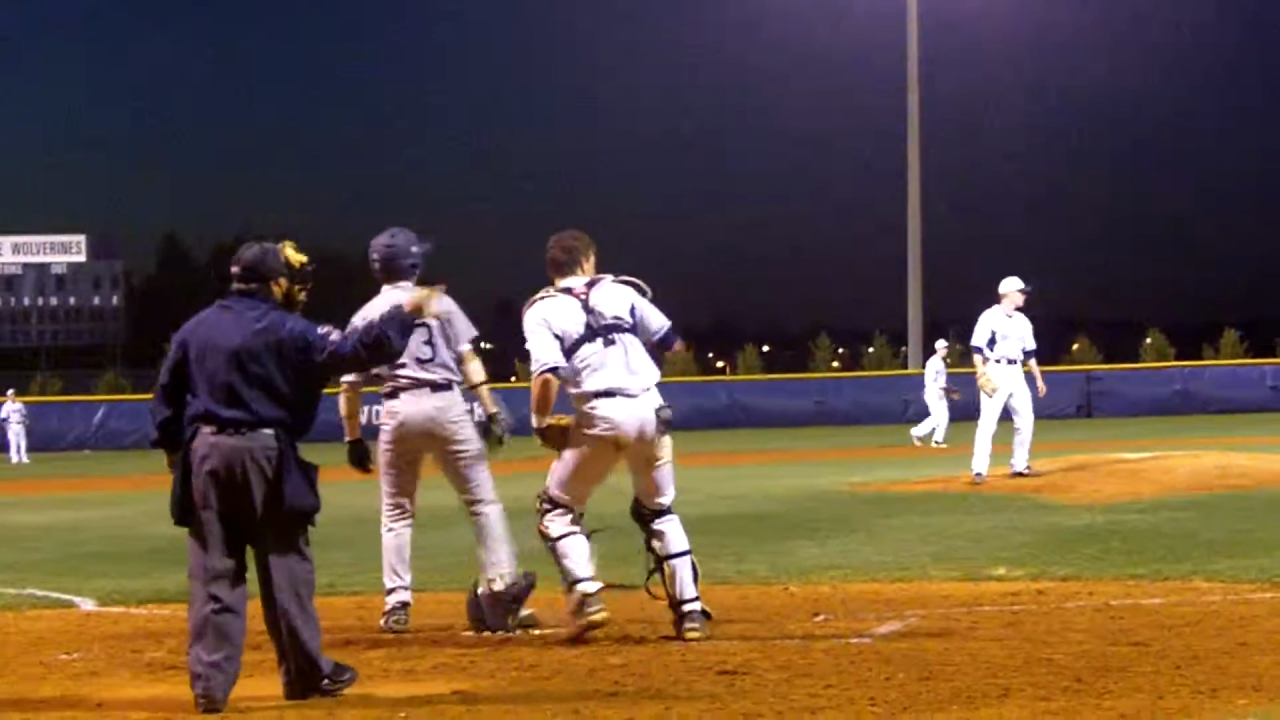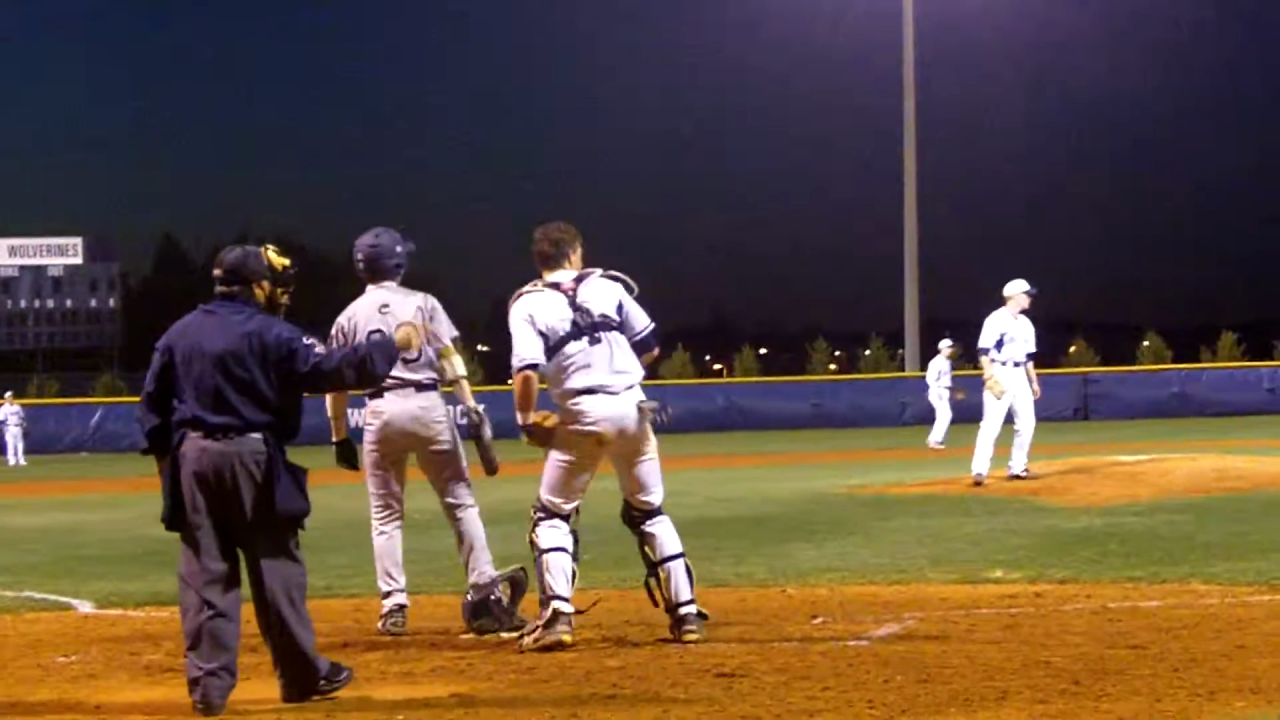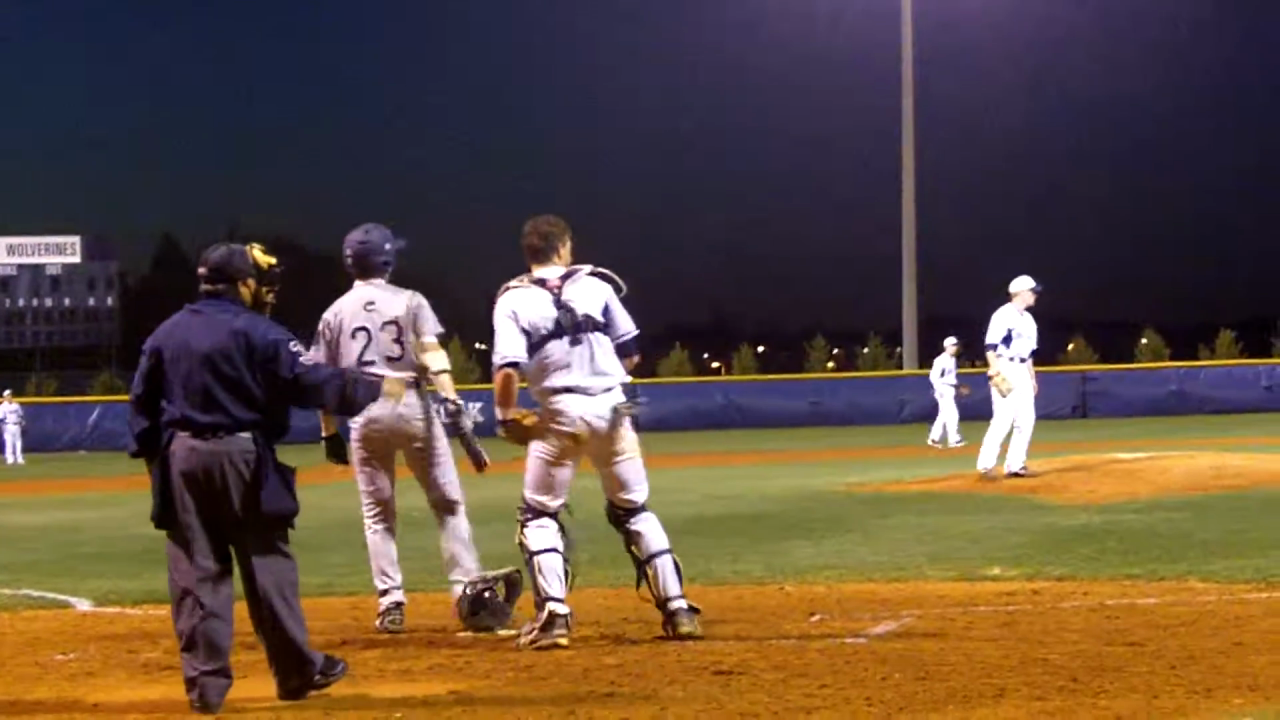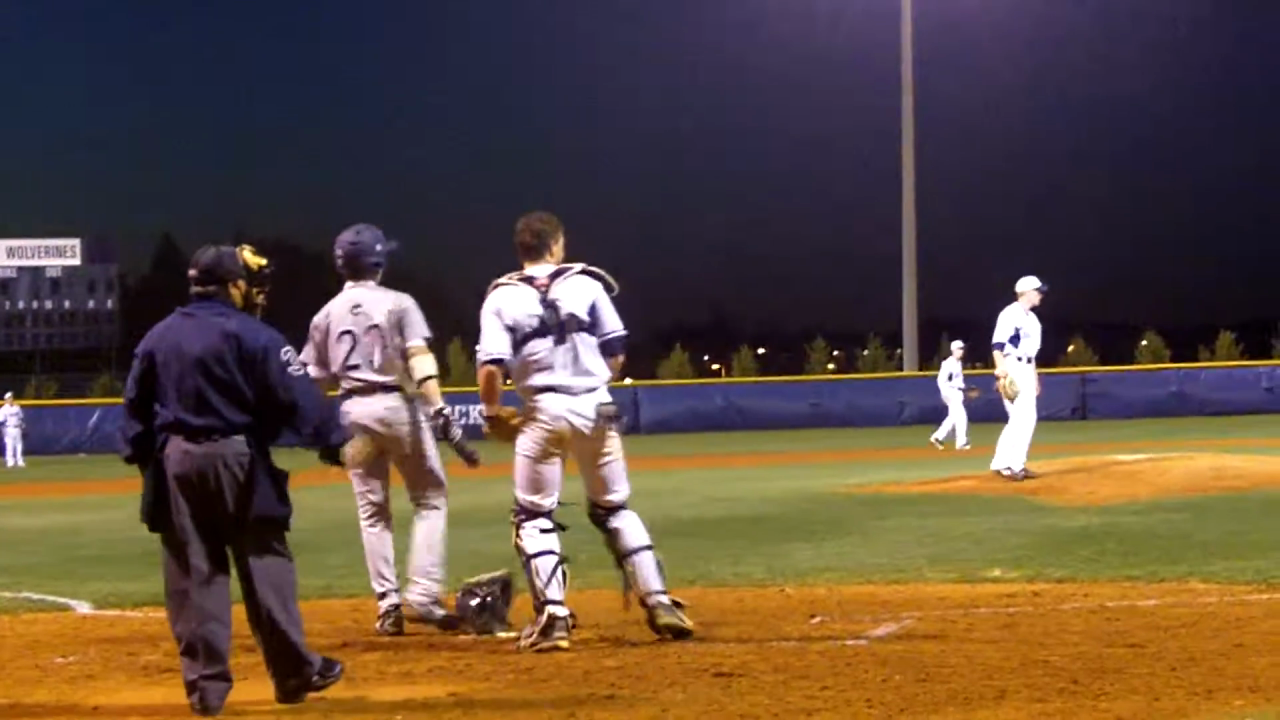
dt=0.1s
person 1, frame 1
left shoulder: (194, 328)
right shoulder: (288, 331)
left elbow: (167, 393)
right elbow: (351, 352)
left wrist: (173, 443)
right wrist: (404, 315)
left hip: (204, 453)
right hip: (264, 453)
left knee: (213, 571)
right knee: (285, 565)
left ankle: (211, 680)
right ankle: (306, 673)
person 1, frame 2
left shoulder: (179, 333)
right shoulder: (273, 335)
left elbow: (153, 399)
right elbow: (334, 367)
left wrist: (162, 450)
right wrist: (391, 345)
left hip: (193, 457)
right hip: (252, 457)
left knee: (205, 575)
right knee: (276, 567)
right ankle: (303, 674)
person 1, frame 3
left shoulder: (166, 333)
right shoulder: (259, 334)
left elbow: (143, 401)
right elbow: (316, 382)
left wrist: (153, 454)
right wrist: (374, 387)
left hip: (183, 459)
right hip: (243, 457)
left knee: (196, 575)
right knee: (271, 568)
left ankle: (206, 682)
right ankle: (298, 671)
person 1, frame 4
left shoulder: (158, 336)
right shoulder: (252, 336)
left elbow: (136, 405)
right elbow: (296, 397)
left wrist: (143, 458)
right wrist: (336, 440)
left hip: (176, 459)
right hip: (236, 459)
left knee: (193, 575)
right knee: (266, 567)
right ankle: (296, 671)
person 2, frame 1
left shoulder: (542, 310)
right shoulder: (622, 291)
left elbow: (545, 377)
right elbow: (670, 344)
left wrist: (542, 423)
left hip: (598, 417)
right hip: (648, 410)
left knee: (557, 508)
right knee: (659, 512)
left ankle: (586, 595)
right ankle: (690, 611)
person 2, frame 2
left shoulder: (527, 305)
right shoulder: (608, 286)
left elbow: (526, 374)
right elbow: (649, 348)
left wrist: (527, 420)
left hip: (581, 414)
right hip: (631, 407)
left knee: (551, 516)
right knee: (649, 513)
left ankle: (558, 613)
right ankle: (685, 614)
person 2, frame 3
left shoulder: (512, 300)
right shoulder: (596, 285)
left elbow: (507, 371)
right elbow: (630, 355)
left wrist: (508, 416)
left hip: (558, 414)
right hip: (609, 408)
left knee: (539, 516)
right knee: (633, 511)
left ankle: (553, 616)
right ankle: (676, 610)
person 2, frame 4
left shoulder: (501, 298)
right shoulder: (586, 284)
left elbow: (491, 368)
right elbow: (616, 356)
left wrist: (492, 413)
left hip: (543, 412)
right hip: (595, 408)
left knee: (533, 517)
right knee: (614, 509)
left ankle: (553, 618)
right ankle: (659, 602)
person 3, frame 1
left shoulder: (364, 317)
right shoulder: (440, 304)
left elbow: (350, 384)
right elbow: (468, 360)
left wrist: (353, 438)
right wrist: (489, 408)
left hip: (396, 411)
right hip: (445, 405)
left knee: (397, 512)
right knee: (483, 502)
left ankle: (397, 603)
right ankle: (502, 590)
person 3, frame 2
left shoulder: (348, 317)
right shoulder: (423, 303)
right elbow: (449, 356)
left wrist: (340, 438)
right wrist: (470, 405)
left hip: (380, 412)
right hip: (427, 406)
left knee: (385, 515)
right knee: (460, 504)
left ankle: (394, 606)
right ankle: (486, 594)
person 3, frame 3
left shoulder: (335, 313)
right shoulder: (409, 301)
right elbow: (433, 353)
left wrist: (330, 432)
right wrist: (451, 399)
left hip: (364, 412)
right hip: (412, 406)
left knee: (378, 513)
right knee: (447, 501)
left ankle: (391, 604)
right ankle: (467, 589)
person 3, frame 4
left shoulder: (325, 314)
right shoulder: (397, 302)
left elbow: (314, 379)
right elbow: (419, 356)
right wrist: (437, 407)
left hip: (352, 412)
right hip: (397, 407)
left knee: (373, 514)
right knee: (430, 500)
left ankle: (389, 604)
right ankle: (423, 594)
person 4, frame 1
left shoulder: (1023, 321)
right shoulder: (990, 317)
left elbow: (1030, 353)
right elbow: (977, 347)
left wrist: (1038, 378)
right wrist: (981, 371)
left hip: (1016, 373)
right hip: (996, 374)
left knee: (1025, 420)
right knee: (987, 422)
left ankle: (1019, 465)
right ankle: (979, 469)
person 4, frame 2
left shoulder: (1026, 323)
right shoulder: (996, 319)
right elbow: (984, 349)
left wrist: (1034, 381)
right wrist: (988, 371)
left hip: (1019, 376)
right hip: (999, 376)
left knee: (1026, 422)
right knee: (991, 424)
left ankle: (1017, 467)
right ankle: (980, 470)
person 4, frame 3
left shoulder: (1029, 319)
right shoulder: (1003, 315)
right elbow: (991, 345)
left wrist: (1032, 377)
right wrist: (994, 367)
left hip: (1023, 372)
right hip: (1005, 371)
left knee: (1026, 419)
right knee: (1003, 419)
left ankle: (1015, 465)
right ankle: (986, 464)
person 4, frame 4
left shoulder: (1033, 319)
right shoulder: (1010, 313)
right elbow: (997, 343)
left wrist: (1034, 377)
right wrist: (1000, 368)
left hip: (1027, 372)
right hip: (1012, 370)
left knee: (1029, 419)
right knee: (1020, 418)
left ankle: (1016, 465)
right ankle: (1002, 462)
